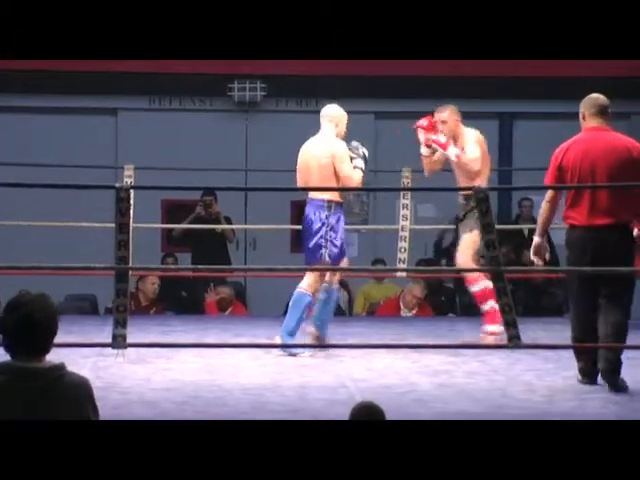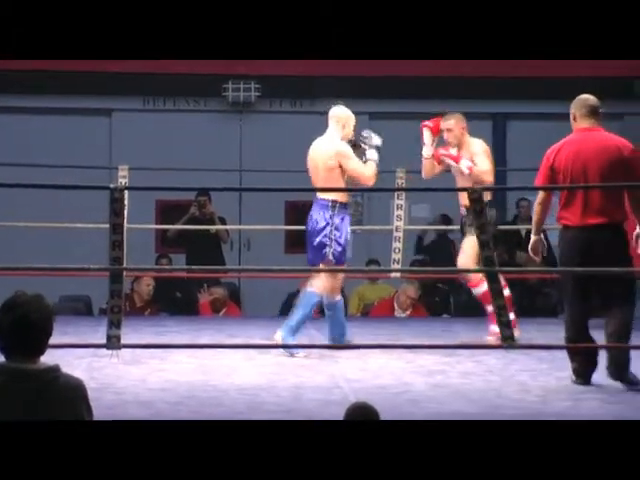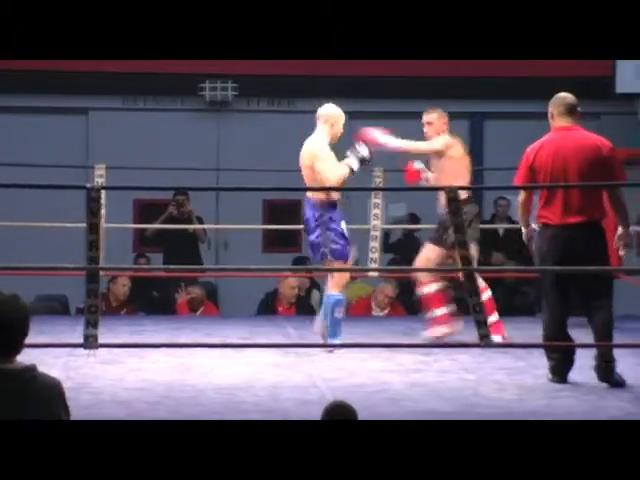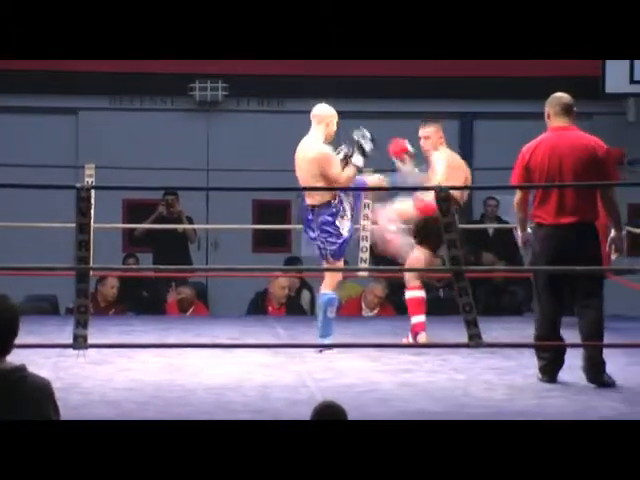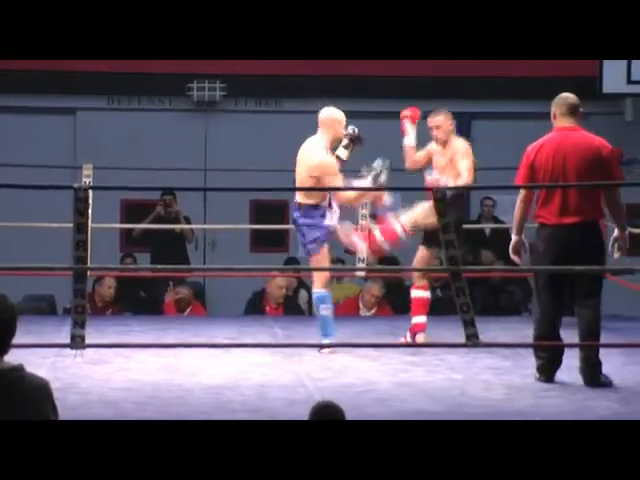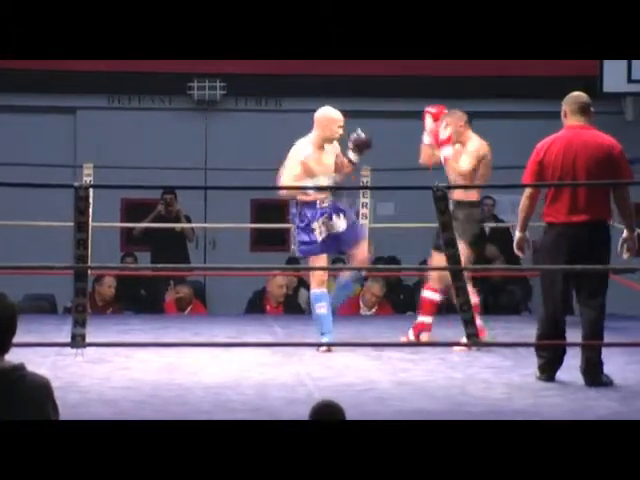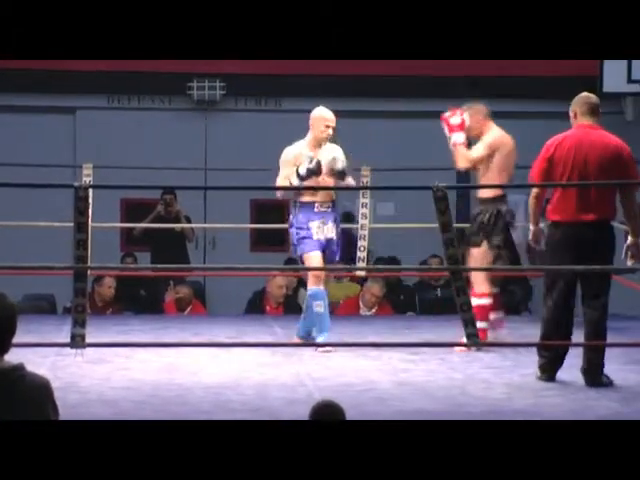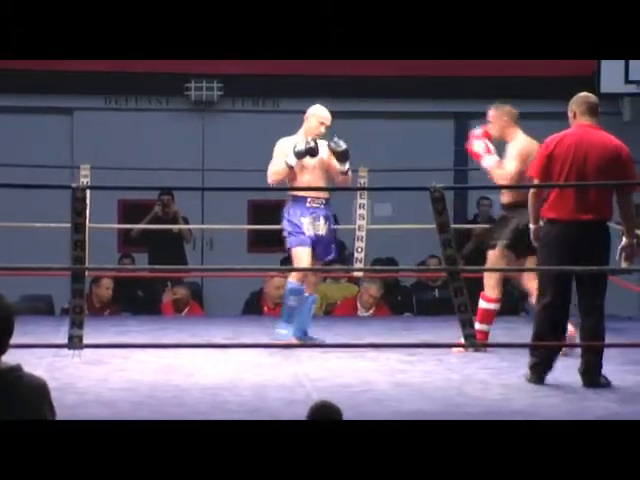
dt=0.2s
person 1, frame 1
left shoulder: (566, 150)
left elbow: (550, 199)
left wrist: (539, 237)
left hip: (580, 235)
left knee: (582, 305)
right knee: (615, 304)
left ankle: (587, 369)
right ankle: (610, 368)
person 1, frame 2
left shoulder: (557, 151)
left elbow: (543, 199)
left wrist: (536, 234)
left hip: (573, 236)
right hip: (609, 234)
left knee: (576, 306)
left ankle: (581, 370)
person 1, frame 3
left shoulder: (536, 150)
right shoulder: (600, 146)
left elbow: (524, 198)
right elbow: (615, 194)
left wrist: (526, 227)
right wrist: (624, 227)
left hip: (552, 235)
right hip: (589, 232)
left knee: (555, 305)
right knee: (599, 302)
left ankle: (558, 368)
right ankle: (605, 366)
person 1, frame 4
left shoulder: (531, 149)
right shoulder: (595, 147)
left elbow: (520, 199)
right elbow: (608, 196)
left wrist: (522, 230)
right wrist: (617, 230)
left hip: (546, 234)
right hip: (583, 233)
left knee: (547, 305)
right knee: (589, 302)
left ankle: (548, 368)
right ankle: (595, 368)
person 1, frame 5
left shoulder: (536, 149)
right shoulder: (600, 147)
left elbow: (524, 197)
right elbow: (612, 195)
left wrist: (517, 234)
right wrist: (621, 230)
left hip: (549, 234)
right hip: (586, 233)
left knee: (548, 305)
right knee: (588, 303)
left ankle: (545, 368)
right ankle: (591, 370)
person 1, frame 6
left shoulder: (546, 146)
right shoulder: (609, 146)
left elbow: (530, 194)
right elbow: (621, 195)
left wrist: (520, 231)
right wrist: (630, 231)
left hip: (557, 233)
right hip: (594, 232)
left knee: (553, 303)
right knee: (593, 303)
left ankle: (547, 366)
right ankle: (592, 370)
person 1, frame 7
left shoulder: (555, 144)
left elbow: (537, 193)
left wrist: (535, 226)
left hip: (561, 232)
right hip: (598, 232)
left knee: (556, 302)
right knee: (596, 303)
left ankle: (547, 366)
right ankle: (593, 371)
person 1, frame 8
left shoulder: (554, 143)
right shoulder: (617, 149)
left elbow: (535, 190)
right elbow: (625, 199)
left wrist: (534, 223)
right wrist: (629, 238)
left hip: (556, 230)
right hip: (594, 232)
left knee: (550, 301)
right knee: (592, 304)
left ankle: (538, 367)
right ankle: (591, 372)
person 2, frame 1
left shoulder: (307, 147)
right shoulder: (337, 146)
right elbow: (352, 184)
right wrist: (359, 161)
left hip: (313, 209)
right hip: (327, 213)
left knee: (339, 267)
right knee: (314, 277)
left ankle: (318, 327)
right ankle: (286, 335)
person 2, frame 2
left shoulder: (316, 146)
right shoulder: (339, 148)
right elbow: (367, 179)
right wrist: (372, 151)
left hip: (321, 211)
right hip: (333, 214)
left knee: (335, 277)
right knee: (326, 278)
left ankle: (338, 337)
right ankle: (288, 332)
person 2, frame 3
left shoulder: (314, 144)
right shoulder: (318, 147)
right elbow: (331, 181)
left wrist: (348, 161)
right wrist: (354, 161)
left hip: (323, 211)
right hip: (324, 213)
left knee: (346, 260)
right knee: (340, 276)
left ankle: (326, 320)
right ankle: (331, 337)
person 2, frame 4
left shoulder: (307, 145)
right shoulder: (321, 151)
right elbow: (343, 181)
left wrist: (343, 157)
right wrist: (359, 155)
left hip: (332, 206)
right hip: (324, 214)
left knee: (375, 181)
right knee: (333, 277)
right ankle: (325, 338)
person 2, frame 5
left shoulder: (313, 145)
right shoulder: (321, 158)
right elbow: (342, 196)
left wrist: (346, 146)
right wrist: (371, 181)
left hip: (322, 205)
right hip: (311, 216)
left knee: (375, 192)
right knee: (322, 277)
right ankle: (326, 337)
person 2, frame 6
left shoulder: (333, 145)
right shoulder: (300, 152)
left elbow: (342, 172)
right elbow: (284, 189)
left wrist: (355, 152)
right wrist: (316, 186)
left hip: (331, 208)
right hip: (309, 214)
left knee: (362, 257)
right knee: (319, 277)
left ankle: (331, 305)
right ankle: (326, 336)
person 2, frame 7
left shoulder: (335, 151)
right shoulder: (293, 152)
left elbow: (348, 187)
right elbow: (280, 191)
left wrist: (343, 177)
right wrist: (301, 175)
left hip: (329, 215)
right hip: (306, 215)
left knee: (321, 276)
right knee: (316, 273)
left ankle: (305, 332)
right ankle: (323, 334)
person 2, frame 8
left shoulder: (327, 148)
right shoulder: (286, 144)
left elbow: (344, 182)
right elbow: (272, 179)
left wrist: (344, 161)
right wrist: (296, 156)
left hip: (322, 211)
right hip: (298, 210)
right knee: (302, 268)
left ankle: (300, 332)
right ankle: (286, 324)
person 3, frame 1
left shoulder: (471, 136)
right shoulder: (449, 142)
left elbow: (474, 167)
right elbow: (429, 170)
left wrist: (446, 147)
right wrist: (425, 143)
left hip: (477, 204)
right hip: (467, 204)
left knee: (464, 261)
right knee: (470, 264)
left ankle: (493, 318)
right ankle: (494, 317)
person 3, frame 2
left shoulder: (477, 147)
right shoulder: (452, 151)
left elbow: (487, 178)
right elbow: (427, 173)
left wrist: (460, 161)
right wrist: (428, 144)
right hip: (468, 216)
left knee: (465, 265)
right knee: (487, 273)
left ankle: (498, 317)
right ankle: (509, 324)
person 3, frame 3
left shoulder: (447, 142)
right shoulder: (439, 149)
left elbow: (415, 147)
left wrist: (382, 139)
right wrist: (425, 175)
left hip: (462, 213)
right hip: (448, 215)
right knee: (420, 268)
left ankle: (496, 329)
right ankle: (441, 321)
person 3, frame 4
left shoulder: (441, 156)
right shoulder: (457, 163)
left elbow: (438, 183)
right wrist: (406, 163)
left hip: (439, 209)
left knee: (388, 213)
right knee: (411, 272)
right ankle: (418, 331)
person 3, frame 5
left shoulder: (460, 147)
right shoulder: (435, 147)
left elbow: (467, 180)
right elbow: (411, 164)
left wrist: (441, 182)
right wrist: (410, 131)
left hip: (450, 206)
right hip: (440, 213)
left knee: (408, 218)
right knee: (419, 272)
left ankle: (368, 242)
right ankle: (417, 331)
person 3, frame 6
left shoulder: (477, 146)
right shoulder: (456, 146)
left elbow: (458, 174)
right elbow: (425, 159)
left wrist: (446, 147)
right wrist: (429, 130)
left hip: (468, 214)
right hip: (457, 212)
right knee: (435, 271)
left ankle: (476, 331)
right ankle: (420, 330)
person 3, frame 7
left shoulder: (494, 138)
right shoulder: (496, 140)
left elbow: (463, 163)
right elbow: (464, 162)
left wrist: (457, 133)
right wrist: (455, 135)
left hip: (489, 210)
right hip: (493, 209)
left knee: (478, 275)
right knee: (478, 271)
left ankle: (479, 335)
right ankle: (494, 318)
person 3, frame 8
left shoulder: (518, 146)
right shoulder: (529, 145)
left elbow: (505, 179)
right elbow: (504, 174)
left wrist: (484, 157)
right wrist: (488, 152)
left hip: (514, 216)
right hip: (524, 215)
left knee: (491, 279)
right knee: (531, 281)
left ankle: (478, 337)
